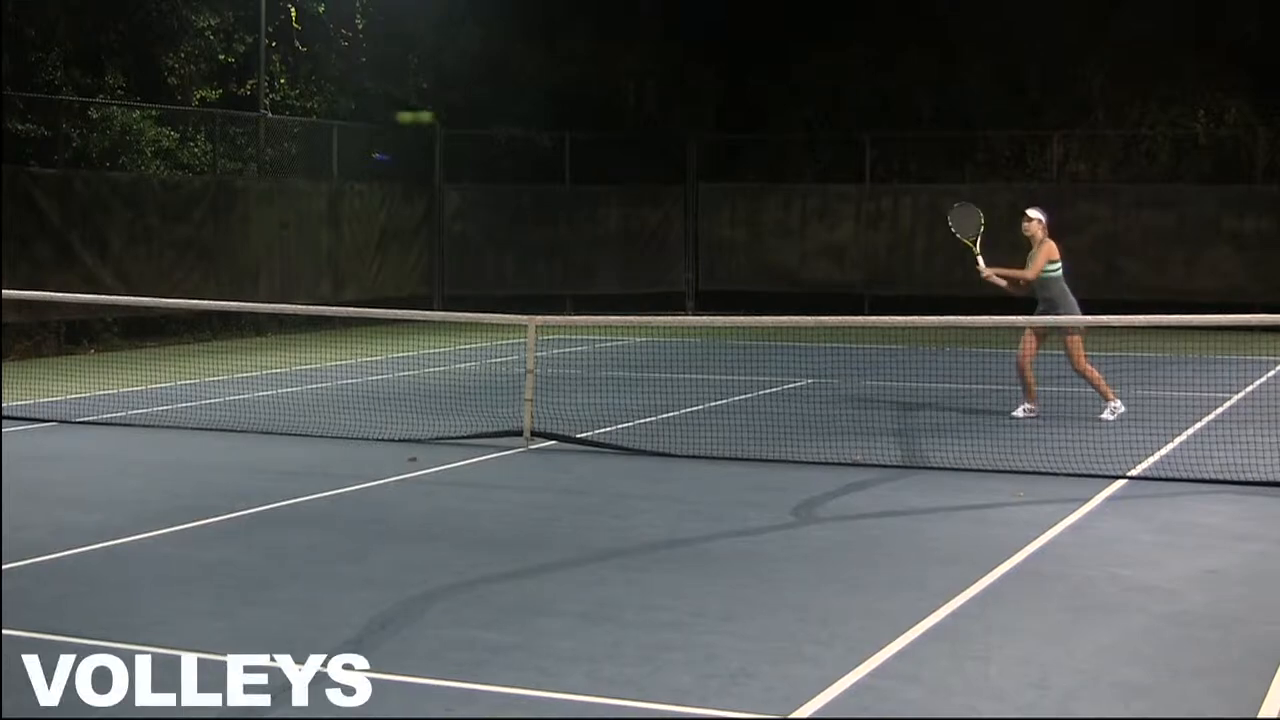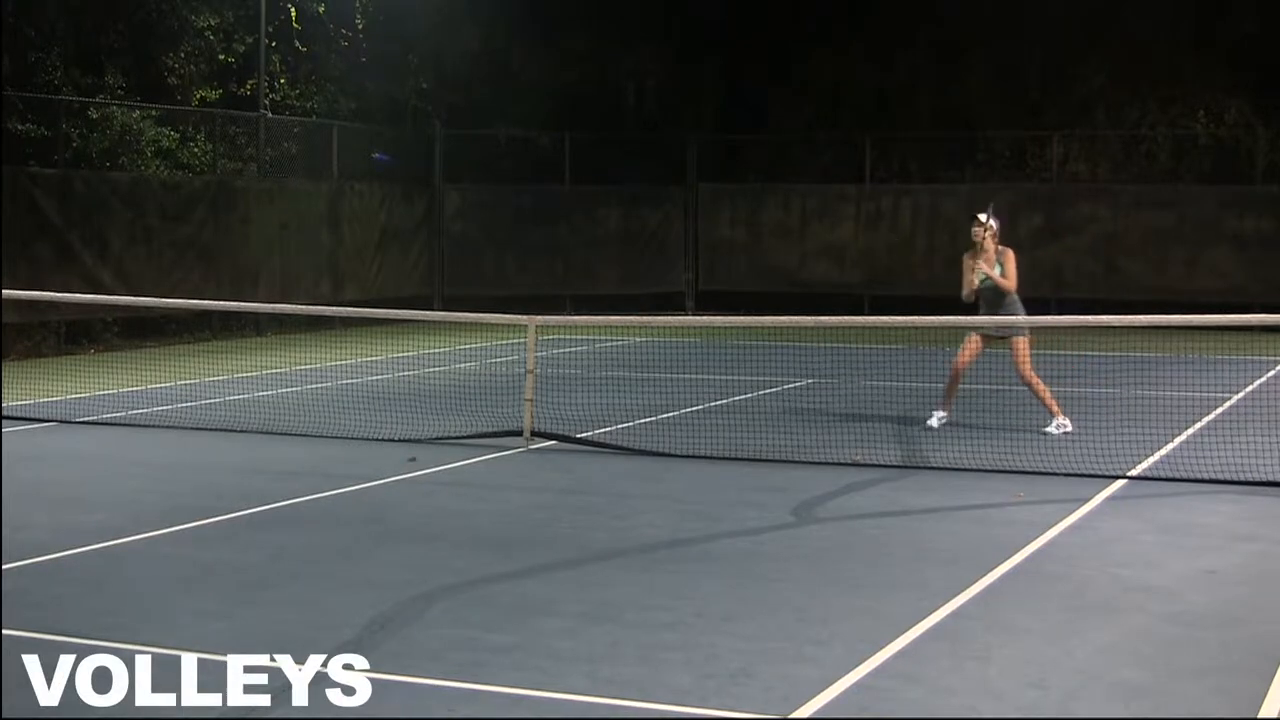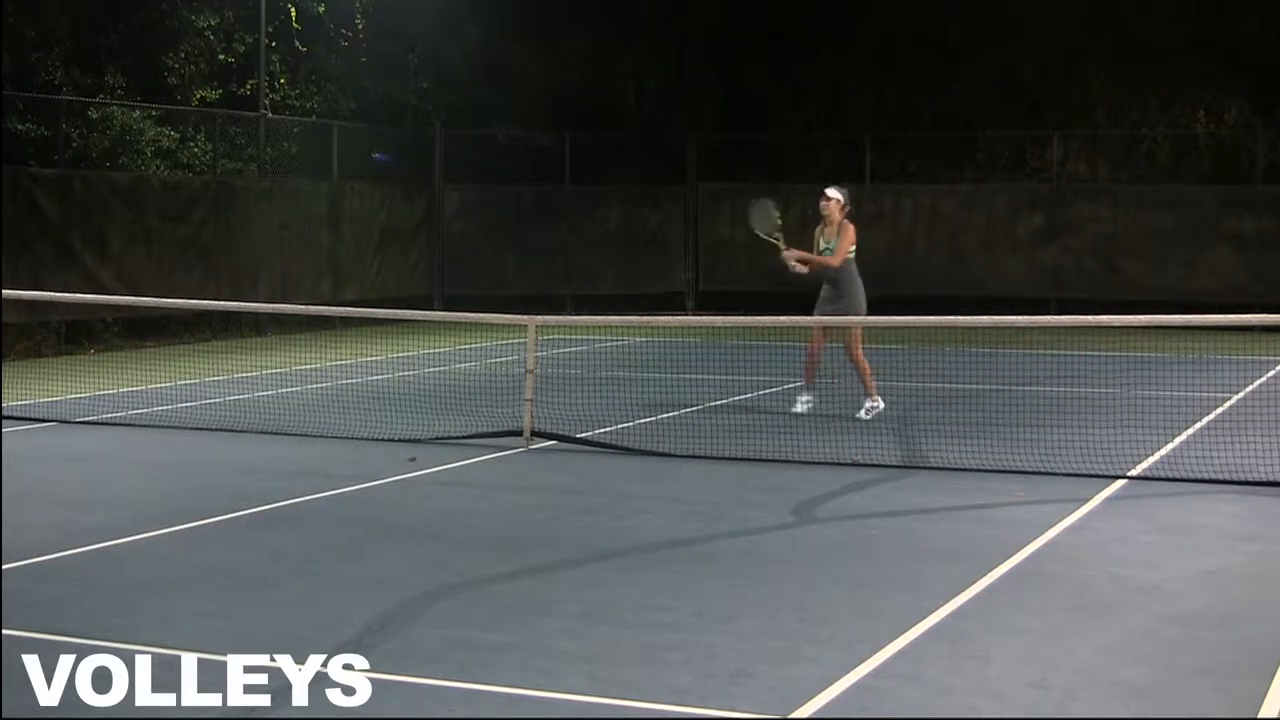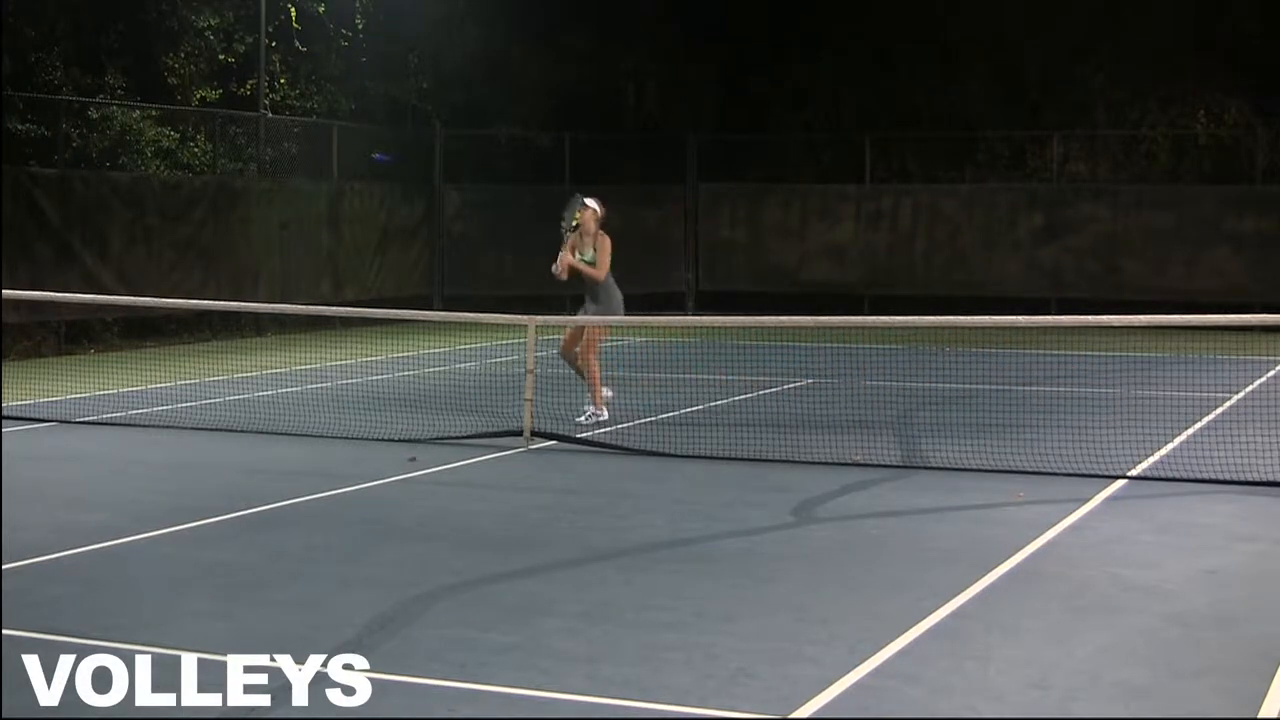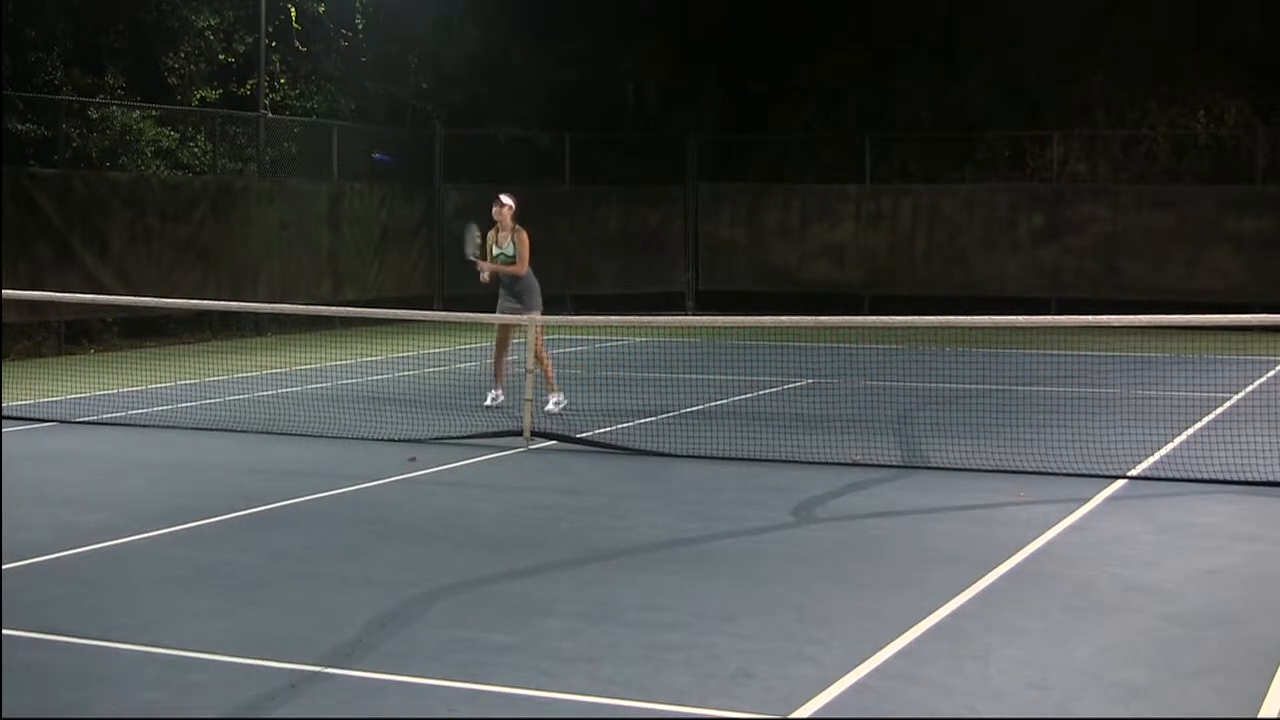
dt=1s
person 1, frame 1
left shoulder: (1047, 245)
right shoulder: (1032, 252)
left elbow: (1030, 274)
right elbow: (1019, 288)
left wrist: (995, 271)
right wrist: (993, 278)
left hip: (1064, 309)
right hip: (1044, 310)
left knee: (1079, 365)
right knee: (1022, 360)
left ankle: (1113, 402)
right ankle: (1031, 404)
person 1, frame 2
left shoulder: (1005, 254)
right shoulder: (969, 257)
left elbow: (1011, 287)
right elbow: (968, 296)
left wrist: (991, 274)
right wrist: (972, 288)
left hip: (1012, 316)
right hip: (985, 317)
left knee: (1025, 373)
right knee: (957, 365)
left ankle: (1060, 419)
right ankle: (943, 412)
person 1, frame 3
left shoulder: (847, 228)
right shoulder: (820, 231)
left elbow: (835, 261)
right elbow: (817, 266)
left wrist: (801, 255)
right wrist: (799, 264)
left hip: (850, 292)
right hip: (829, 292)
left knee: (853, 351)
right knee: (814, 346)
left ankle: (873, 400)
right ankle: (807, 395)
person 1, frame 4
left shoulder: (603, 240)
right shoulder: (574, 239)
left elbow: (600, 275)
right elbow: (562, 275)
left wrist: (574, 262)
right wrist: (558, 269)
left hip: (607, 301)
right hip: (591, 300)
left knee: (586, 353)
right knee: (566, 350)
left ankle: (599, 409)
right ankle: (600, 390)
person 1, frame 5
left shoulder: (520, 234)
right shoulder: (491, 234)
left elbow: (521, 269)
right elbow: (493, 267)
left wrist: (491, 266)
right wrist: (485, 273)
left hip: (527, 294)
right hip: (507, 294)
left knee: (536, 347)
right knee: (501, 345)
left ankle: (555, 394)
right ankle: (497, 391)
